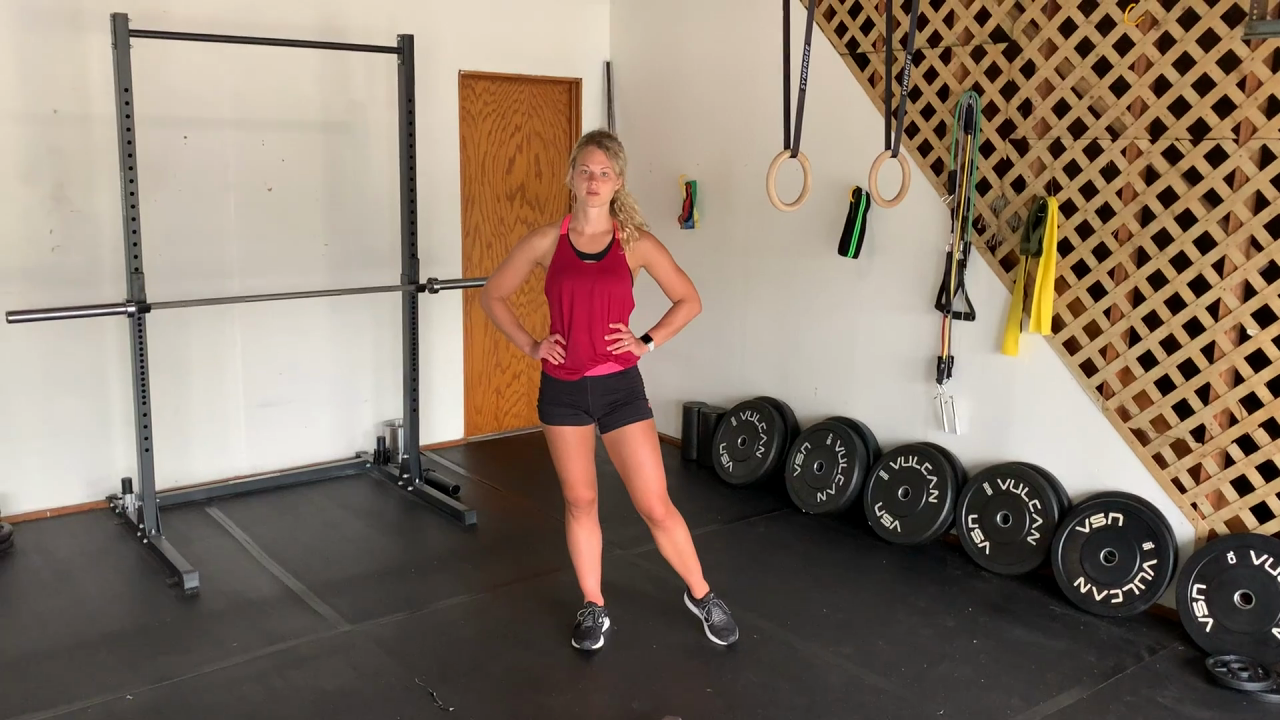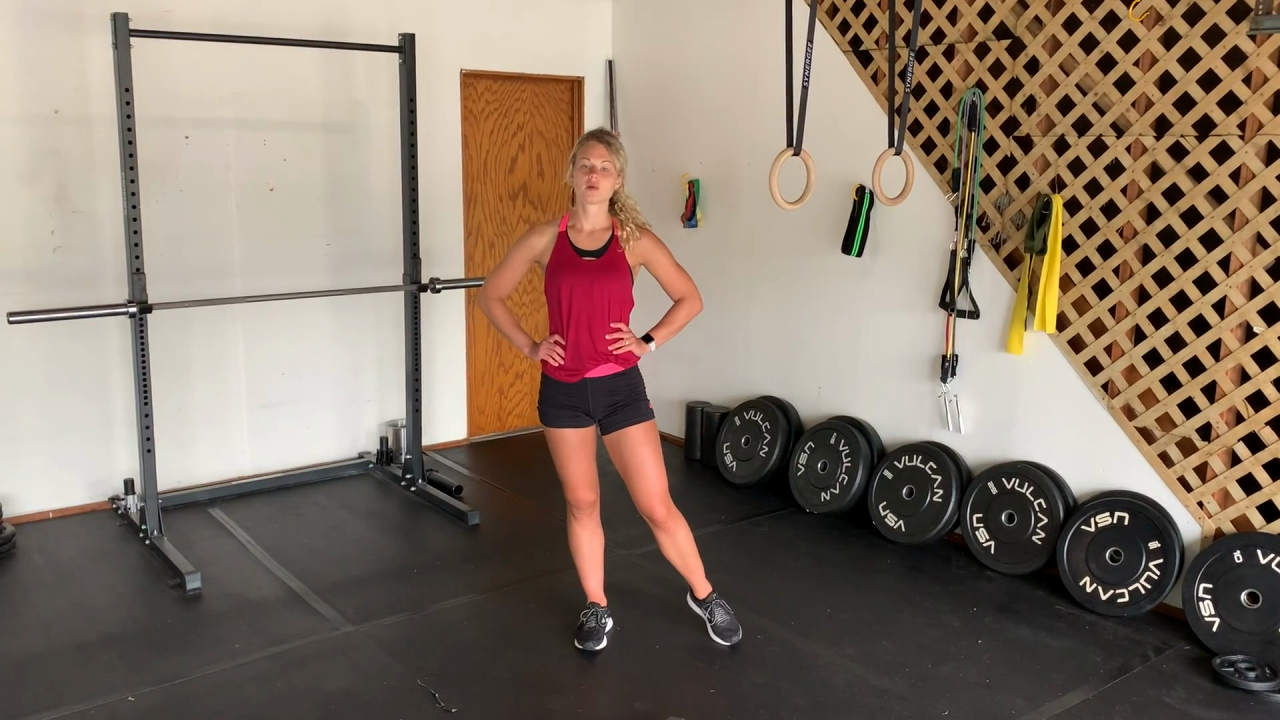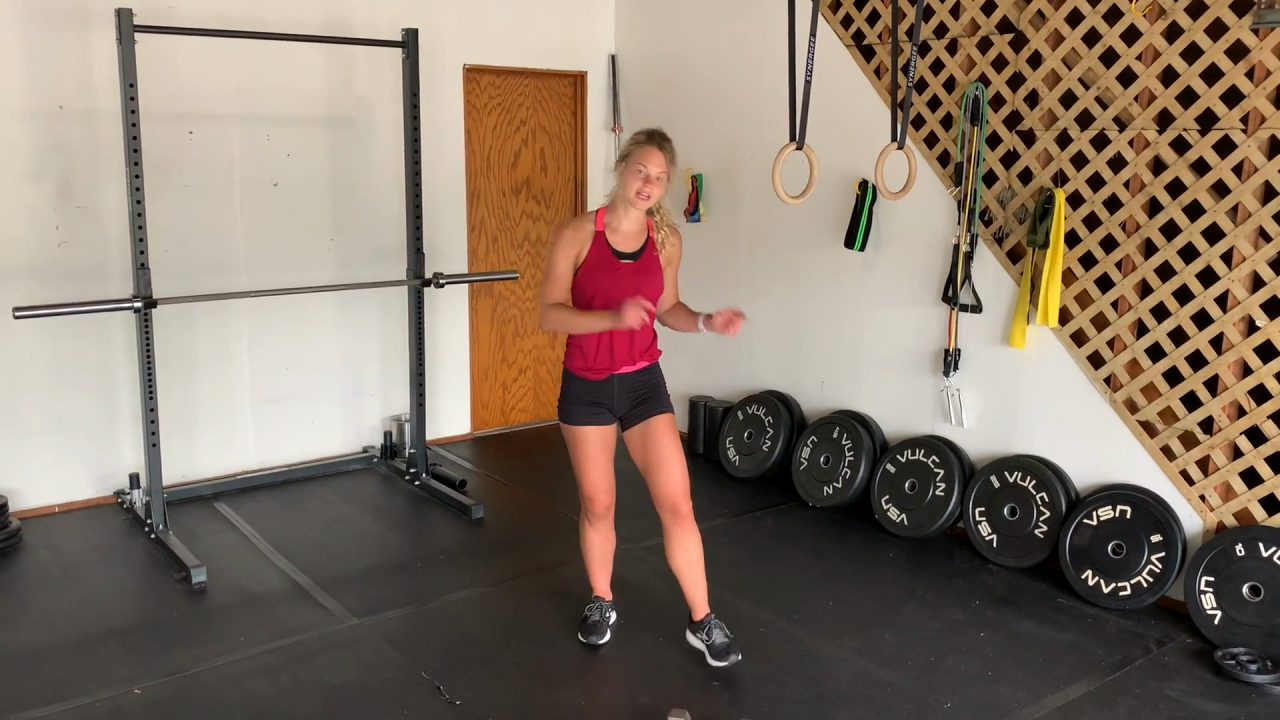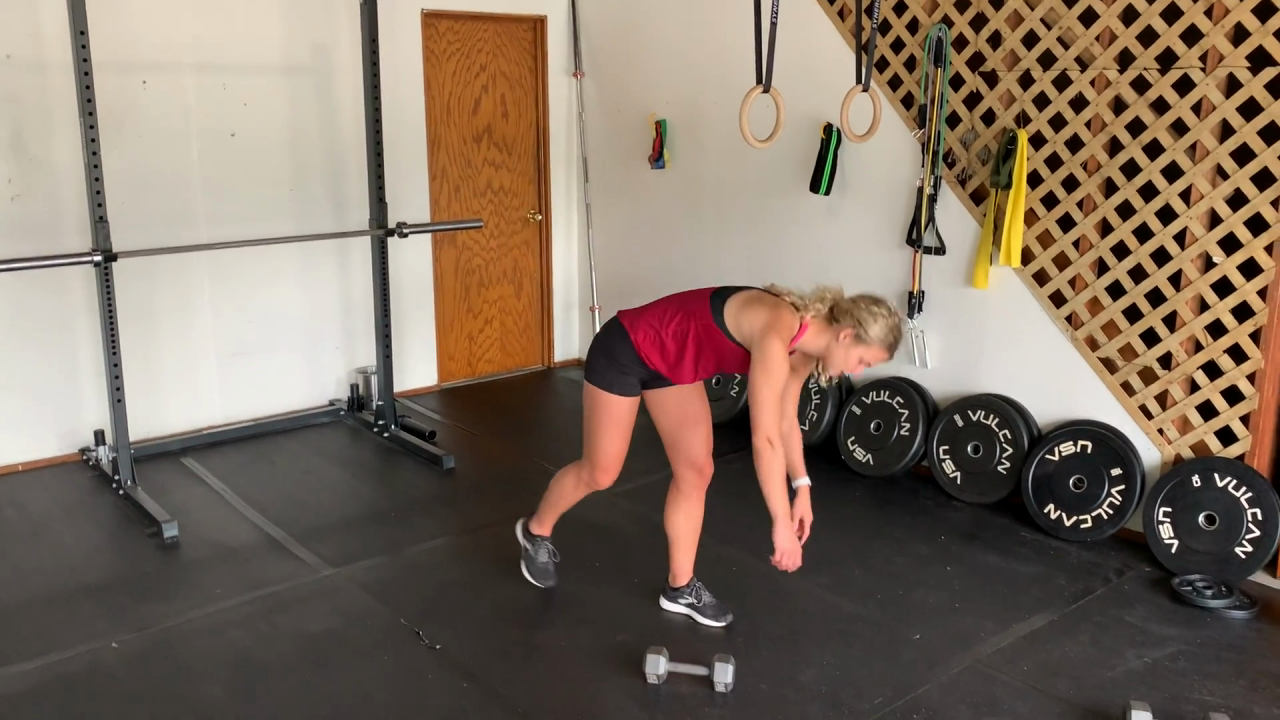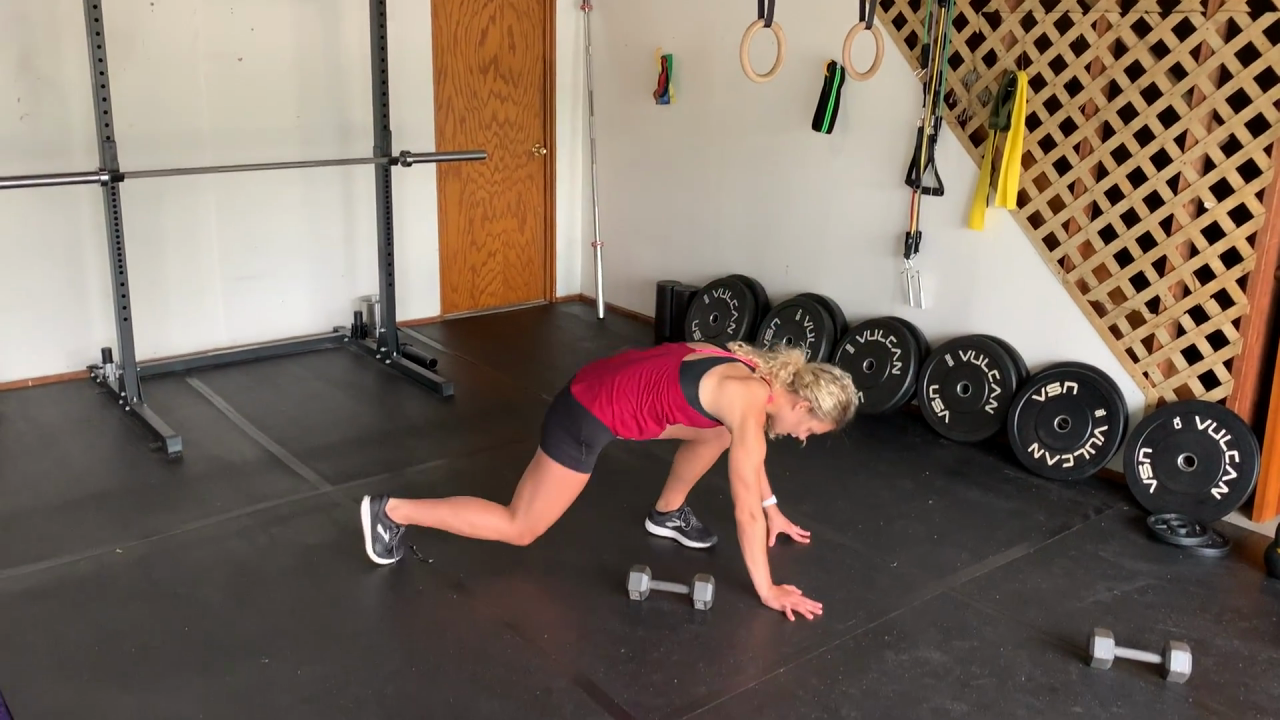
dt=1s
person 1, frame 1
left shoulder: (636, 242)
right shoulder: (546, 241)
left elbow: (689, 300)
right elbow: (493, 294)
left wrist: (647, 342)
right wrist: (530, 344)
left hip: (620, 387)
right hip: (563, 389)
left knee: (655, 505)
right knee: (580, 502)
left ankle: (701, 595)
right ankle: (593, 608)
person 1, frame 2
left shoulder: (635, 240)
right shoulder: (544, 238)
left elbow: (690, 299)
right elbow: (490, 295)
left wrist: (649, 342)
right wrist: (529, 346)
left hip: (620, 387)
right hip: (563, 390)
left knee: (657, 507)
right knee: (582, 504)
left ankle: (704, 596)
right ankle: (596, 608)
person 1, frame 3
left shoulder: (667, 240)
right shoulder: (576, 233)
right elbow: (548, 315)
left wrist: (707, 321)
right wrist: (612, 317)
left hip: (643, 383)
right hip: (586, 387)
left knee: (676, 505)
right knee: (597, 505)
left ankle: (703, 620)
right ankle: (601, 602)
person 1, frame 4
left shoulder: (803, 341)
right shoulder: (778, 331)
left elbow: (785, 418)
right elbow: (764, 439)
left wrist: (801, 488)
right wrist: (780, 527)
left hip: (673, 364)
right hip: (625, 351)
left knee: (696, 468)
right knee: (599, 473)
left ankle: (680, 587)
right ankle: (536, 530)
person 1, frame 5
left shoulder: (759, 374)
right shoulder: (750, 402)
left elbow: (748, 451)
right elbow: (745, 510)
left wrist: (773, 510)
right wrist: (767, 590)
left hip: (604, 387)
right hip: (585, 418)
right knee: (519, 528)
left ankle: (666, 513)
right ankle: (391, 511)
